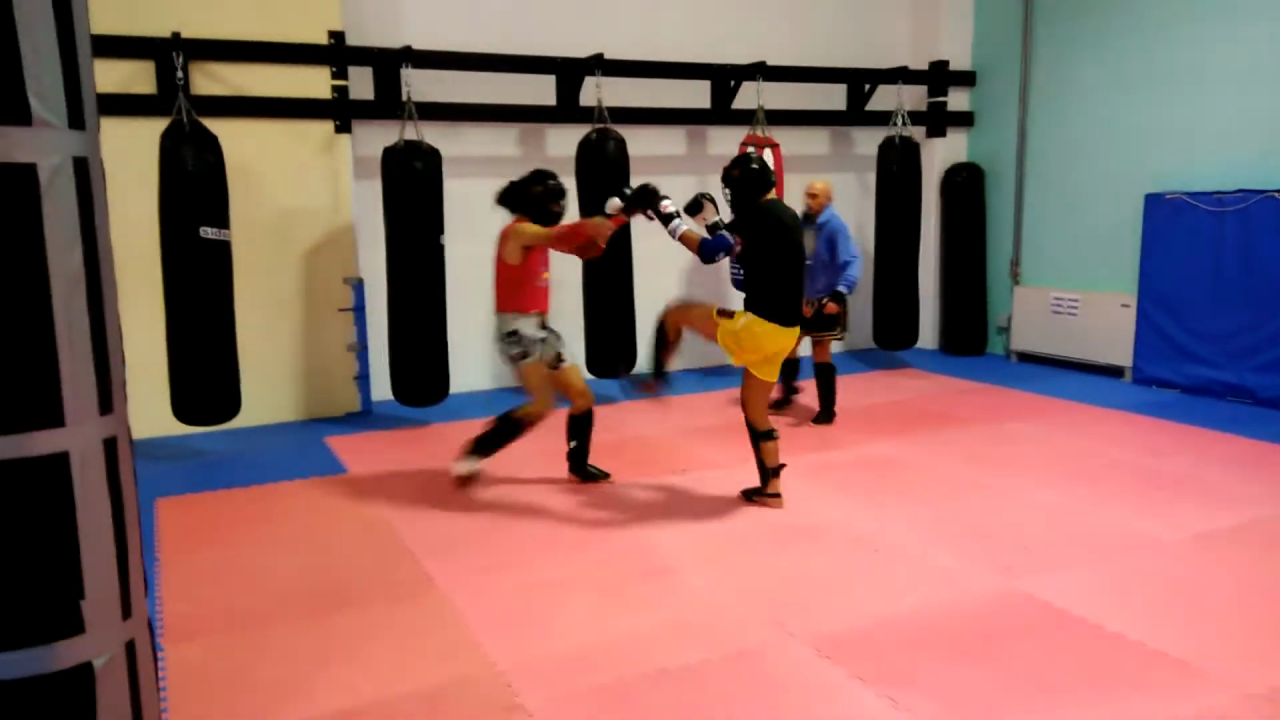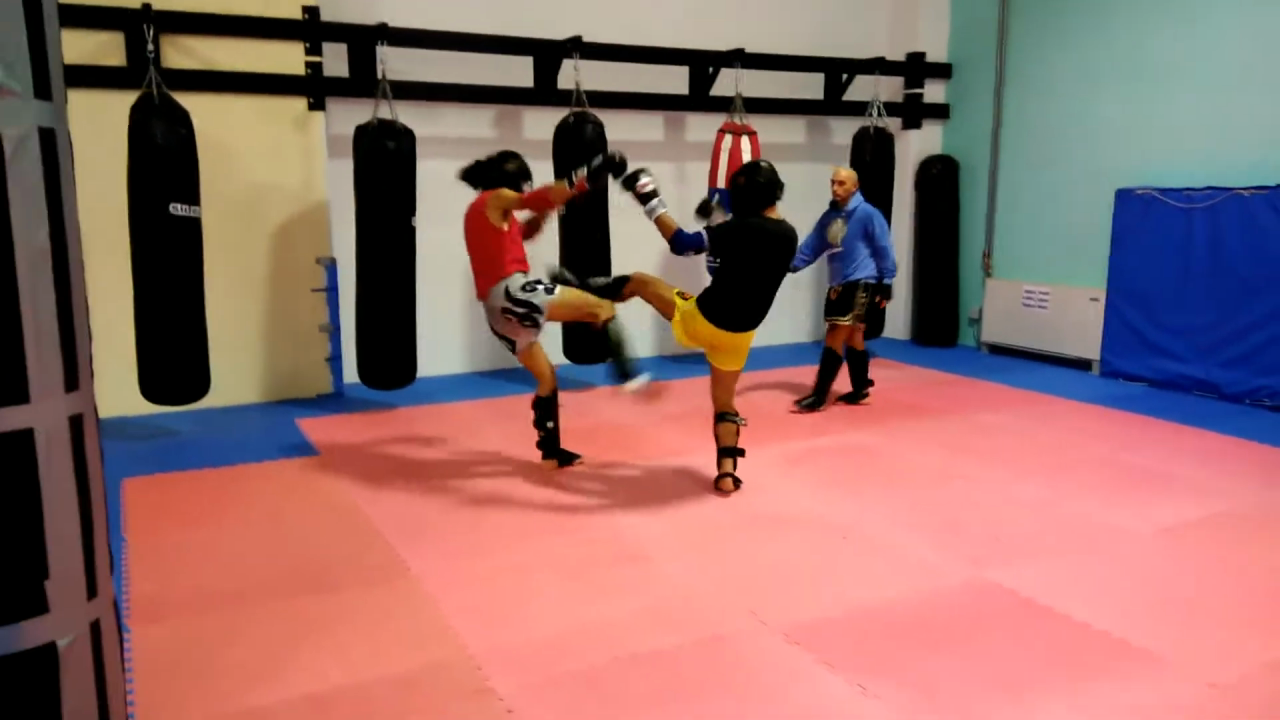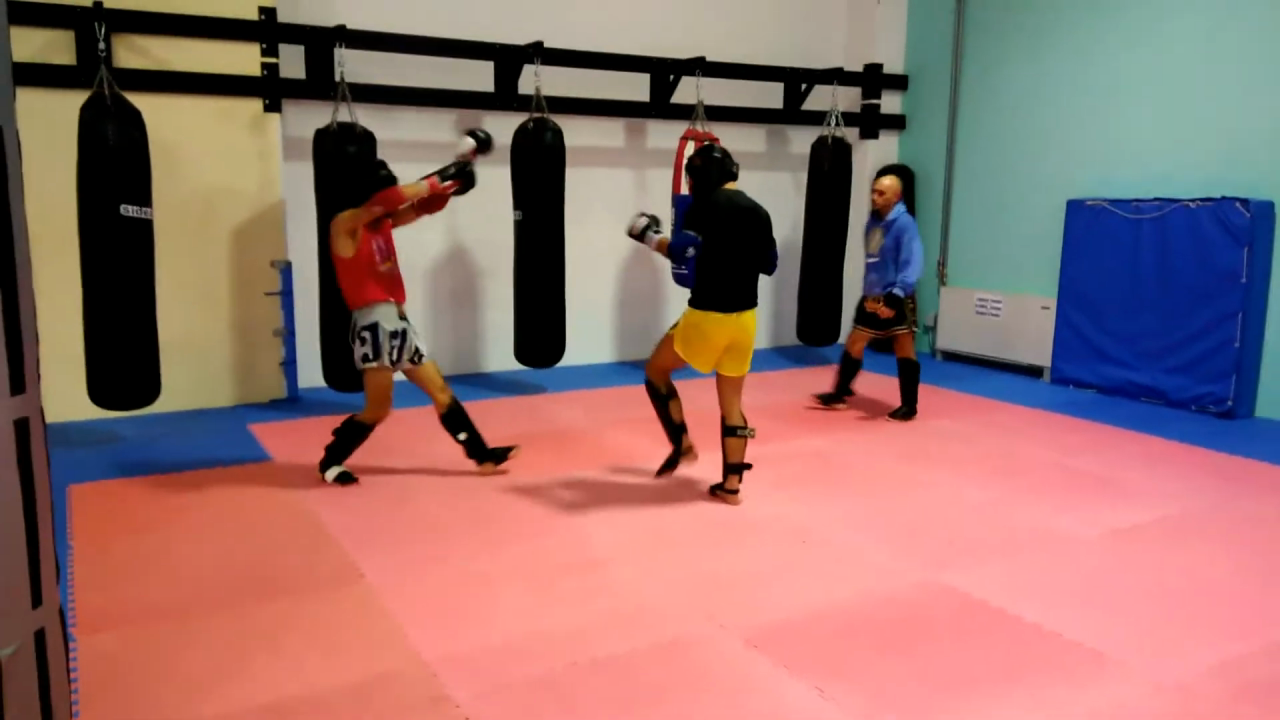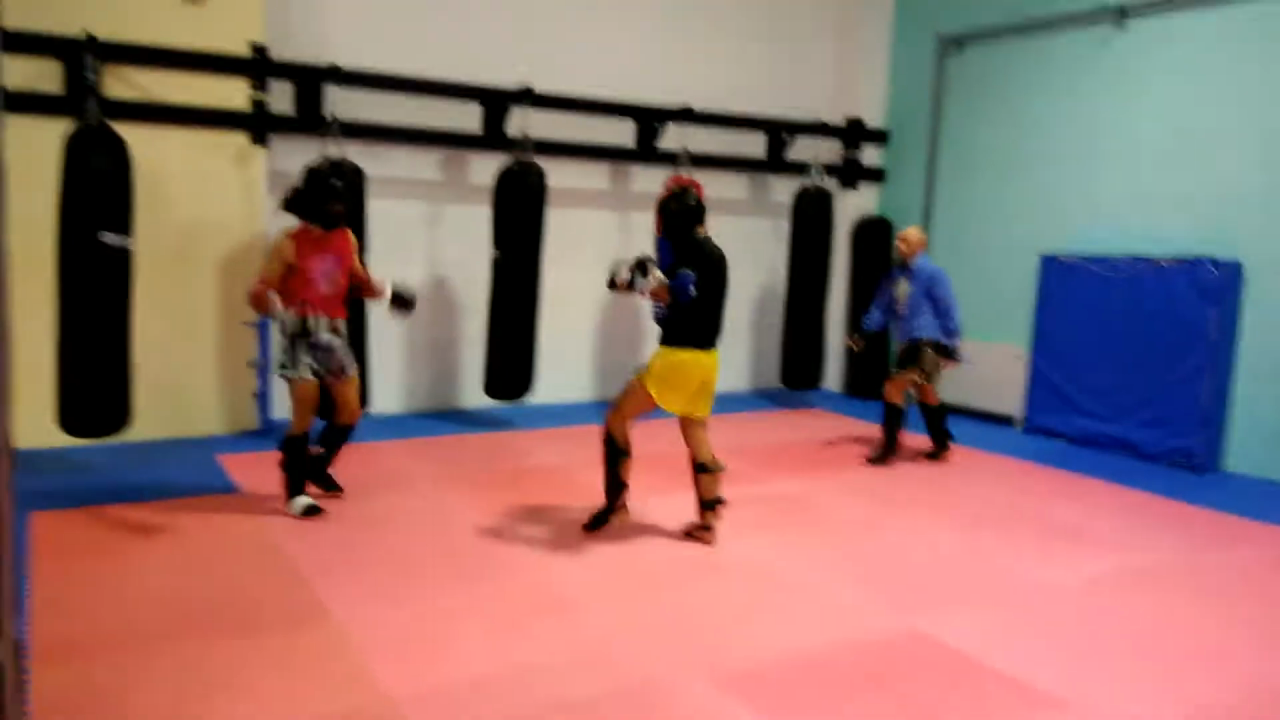
dt=0.5s
person 1, frame 1
left shoulder: (759, 213)
right shoulder: (788, 216)
left elbow: (710, 251)
left wrist: (670, 218)
right wrist: (711, 220)
left hip: (758, 326)
right hip: (786, 330)
left knee: (675, 314)
right knee: (755, 408)
left ankle: (657, 376)
right ankle: (770, 487)
person 1, frame 2
left shoulder: (744, 228)
right shoulder: (789, 236)
left elbow: (683, 244)
left wrist: (650, 201)
right wrist: (720, 228)
left hip: (703, 319)
right hip: (740, 333)
left knee: (638, 283)
right knee: (724, 400)
left ankle: (583, 289)
right ankle: (727, 473)
person 1, frame 3
left shoulder: (707, 204)
right shoulder: (758, 212)
left elbow: (679, 252)
right elbow: (769, 265)
left wrist: (649, 233)
left hip: (708, 316)
right hip: (744, 318)
left knee: (656, 369)
right knee: (731, 402)
left ankle: (681, 444)
right ankle: (731, 483)
person 1, frame 4
left shoulder: (689, 247)
right shoulder: (714, 253)
left elbow: (681, 296)
left wrist: (640, 282)
right wrist: (655, 276)
left hip: (680, 356)
right hip: (703, 357)
left knee: (617, 418)
right knee: (698, 440)
left ankle: (615, 501)
right ankle: (706, 521)
person 2, frame 1
left shoulder: (534, 234)
right shoulder: (518, 231)
left elbow: (588, 248)
right elbow: (569, 235)
left wrist: (616, 217)
right wrist: (621, 212)
left hip: (538, 328)
right hip: (519, 329)
left knee: (582, 395)
right knee: (540, 407)
left ankle: (578, 463)
right ankle: (473, 455)
person 2, frame 2
left shoulder: (482, 210)
right shoulder: (495, 198)
right elbow: (536, 198)
left wrist: (542, 213)
right wrist: (586, 178)
left hip: (496, 308)
right hip: (516, 291)
left knee: (546, 377)
right knee: (602, 310)
left ankle: (551, 450)
right ankle: (627, 376)
person 2, frame 3
left shoulder: (382, 221)
right shoulder: (344, 224)
left elbow: (430, 204)
right elbow: (389, 197)
left wrist: (461, 162)
right wrist: (443, 180)
left hip: (398, 320)
right hip: (373, 322)
left knee: (440, 392)
right knee: (377, 410)
left ankle: (480, 452)
right ankle: (331, 462)
person 2, frame 4
left shoulder: (346, 238)
right shoulder: (289, 243)
left elbow: (360, 283)
right elbow: (258, 294)
left wrist: (387, 293)
right wrist: (284, 313)
left hip: (335, 333)
right hip: (302, 333)
left knee: (349, 413)
right knee: (304, 418)
left ankle: (315, 469)
right ankle: (296, 492)
person 3, frame 1
left shoulder: (836, 227)
right shoulder: (803, 225)
left elbow: (850, 263)
left wrist: (839, 295)
left hip: (825, 301)
right hip: (802, 299)
left knee: (820, 354)
left ankle: (827, 409)
right ankle: (788, 392)
person 3, frame 2
left shoulder: (868, 214)
right shoulder: (828, 216)
left elbow: (884, 250)
right elbow: (810, 248)
left wrist: (886, 284)
right wrist: (788, 266)
left hip: (859, 285)
right hip: (838, 286)
left knee: (834, 339)
right knee: (853, 340)
left ankle: (818, 395)
right ankle: (859, 389)
person 3, frame 3
left shoulder: (905, 225)
right shoulder: (873, 222)
left elbow: (911, 265)
left wrist: (896, 296)
left hip: (897, 299)
right hip: (872, 298)
left knee: (903, 350)
right knee: (854, 346)
left ankle: (909, 405)
right ankle: (839, 393)
person 3, frame 4
left shoulder: (932, 274)
right shoulder: (897, 274)
left elbow: (948, 311)
right elbow: (881, 308)
left wrist: (950, 346)
right wrist: (863, 331)
left hip: (924, 344)
right hip: (909, 344)
left knee: (893, 391)
right knee: (926, 395)
left ankle: (888, 447)
right ankle: (941, 443)
